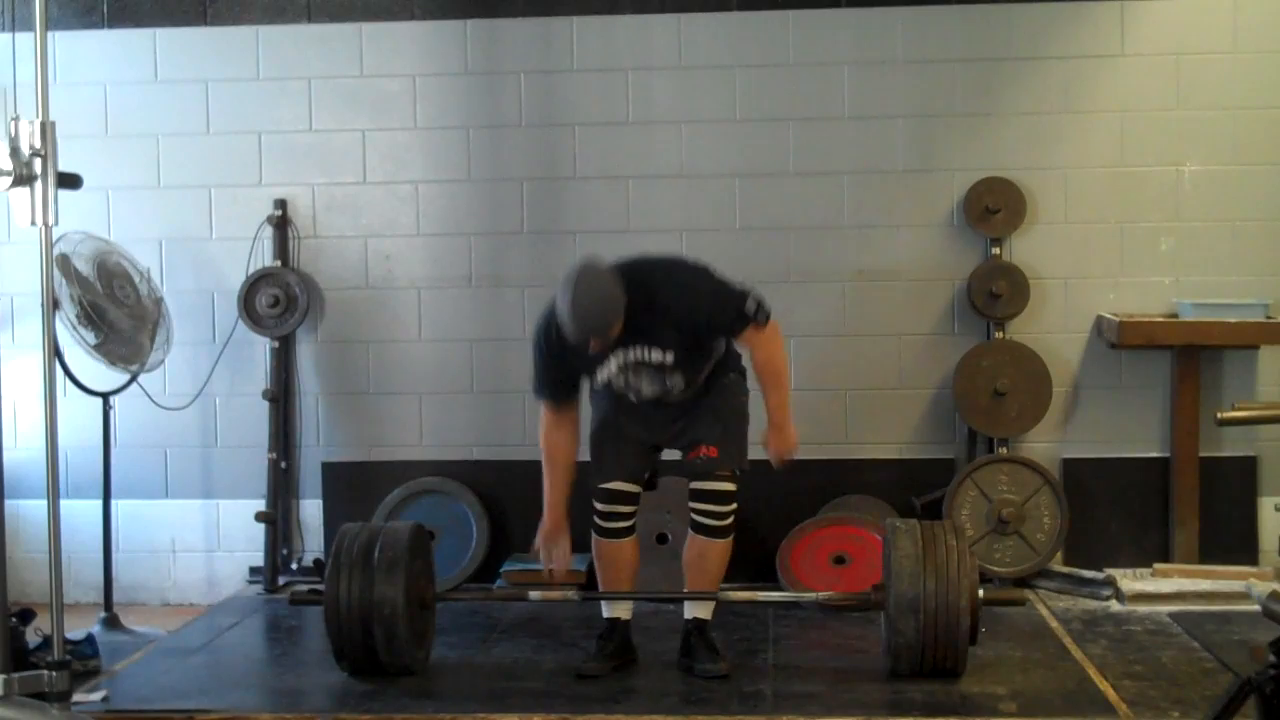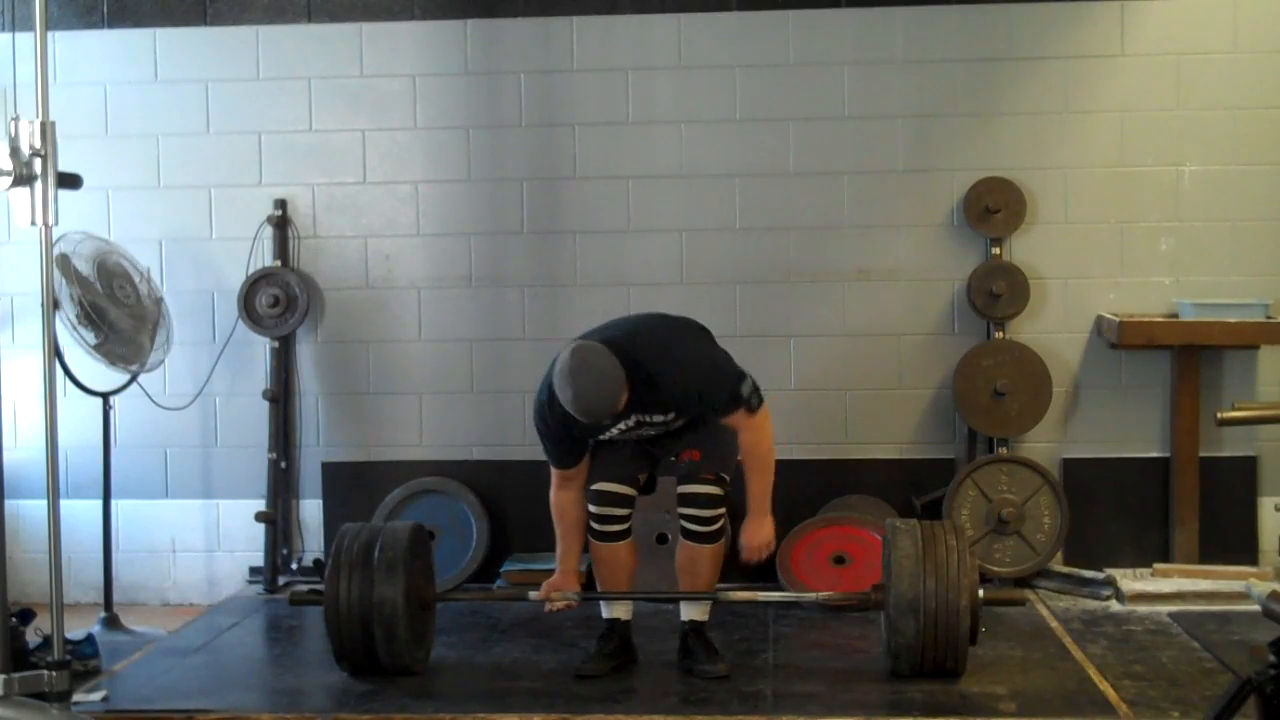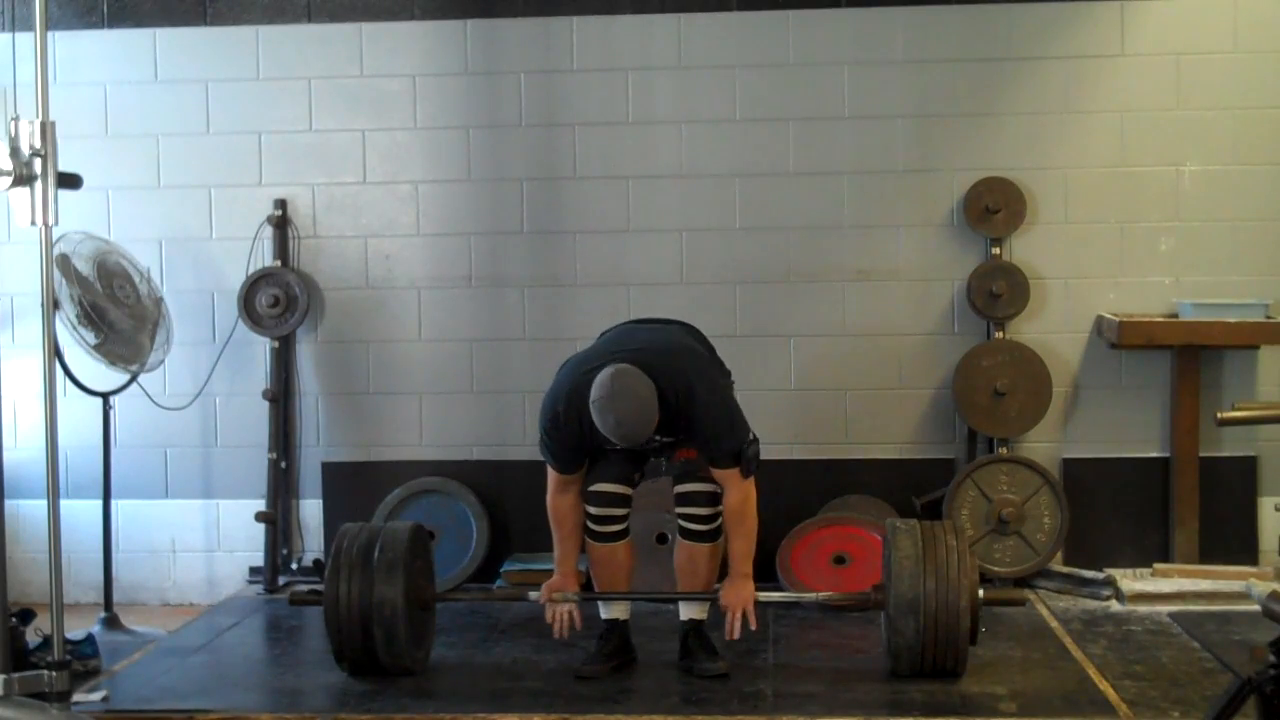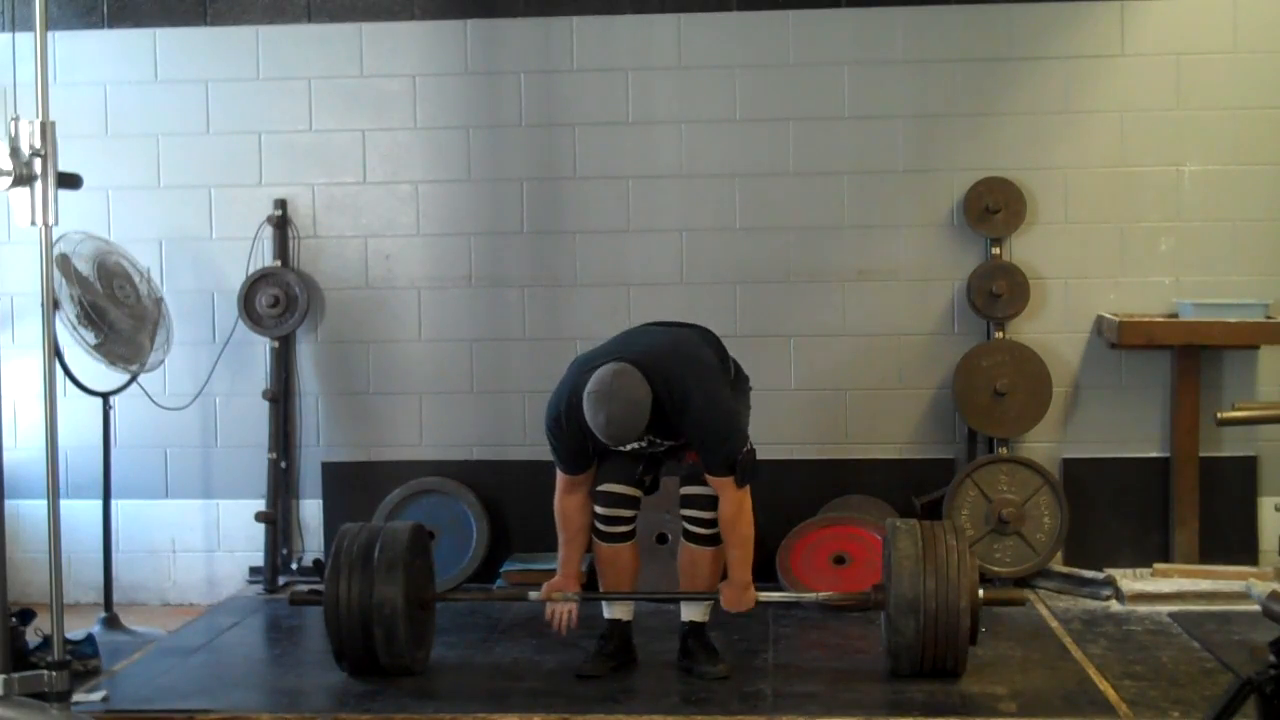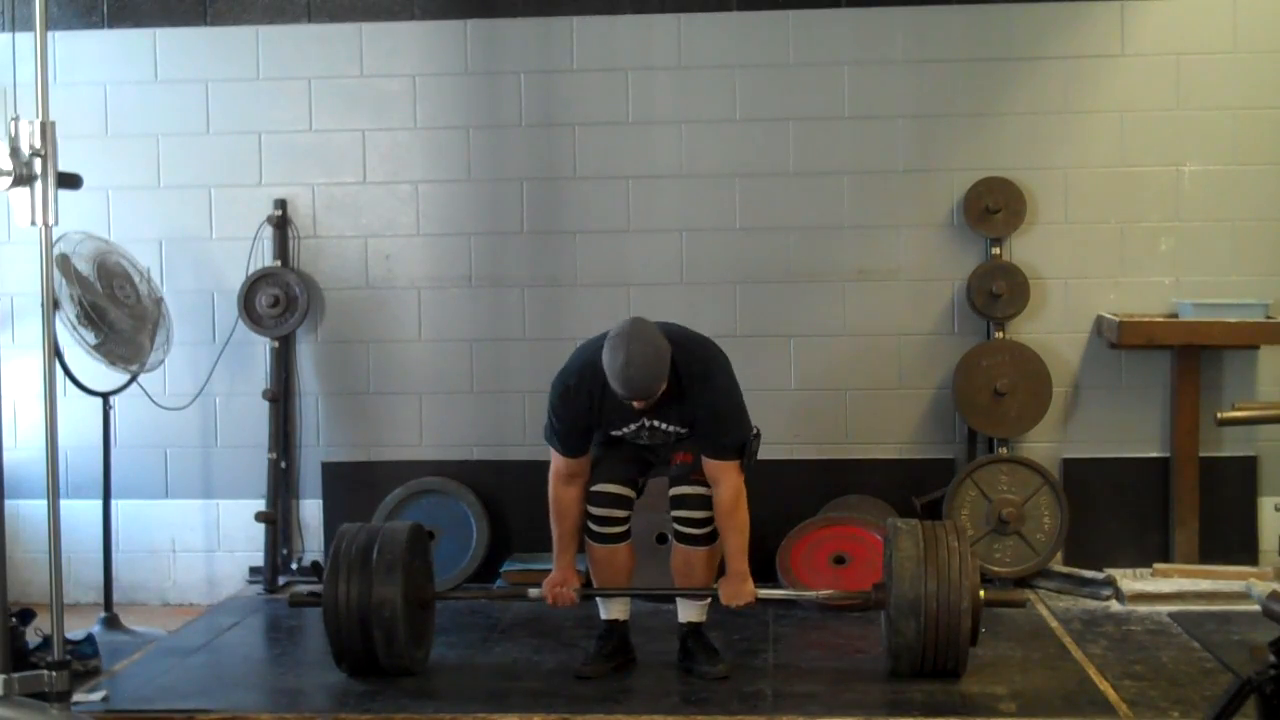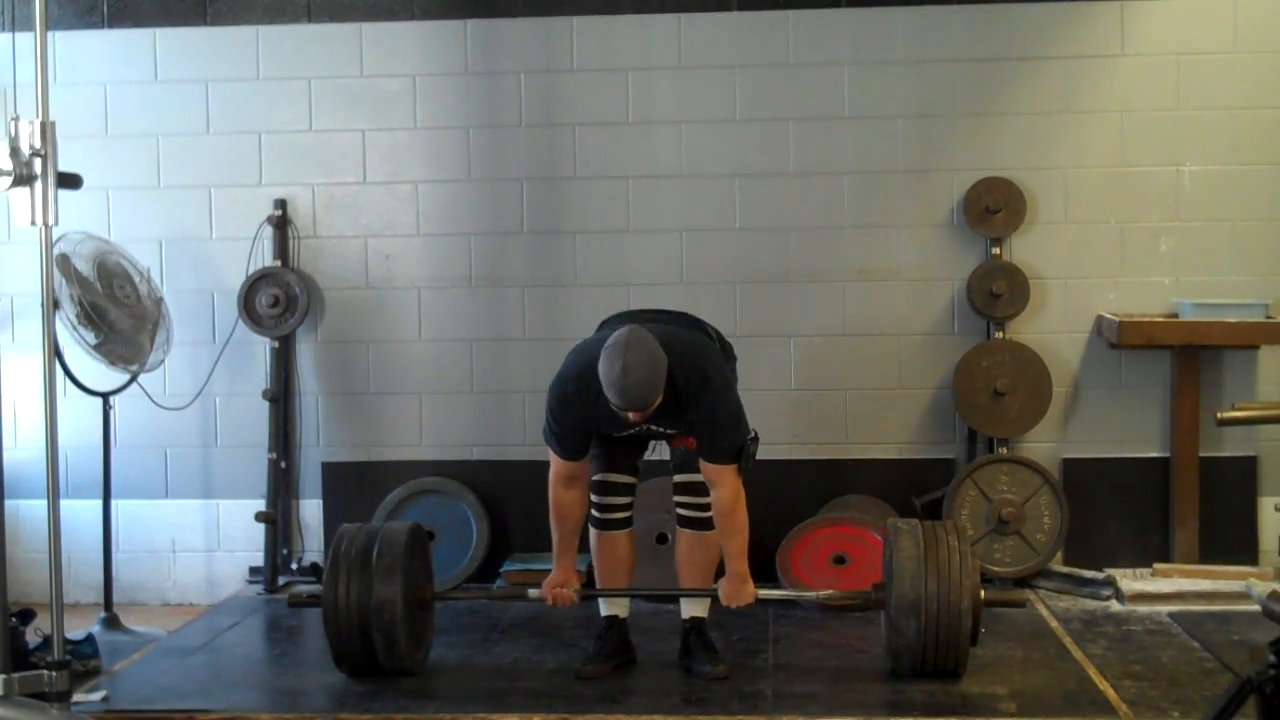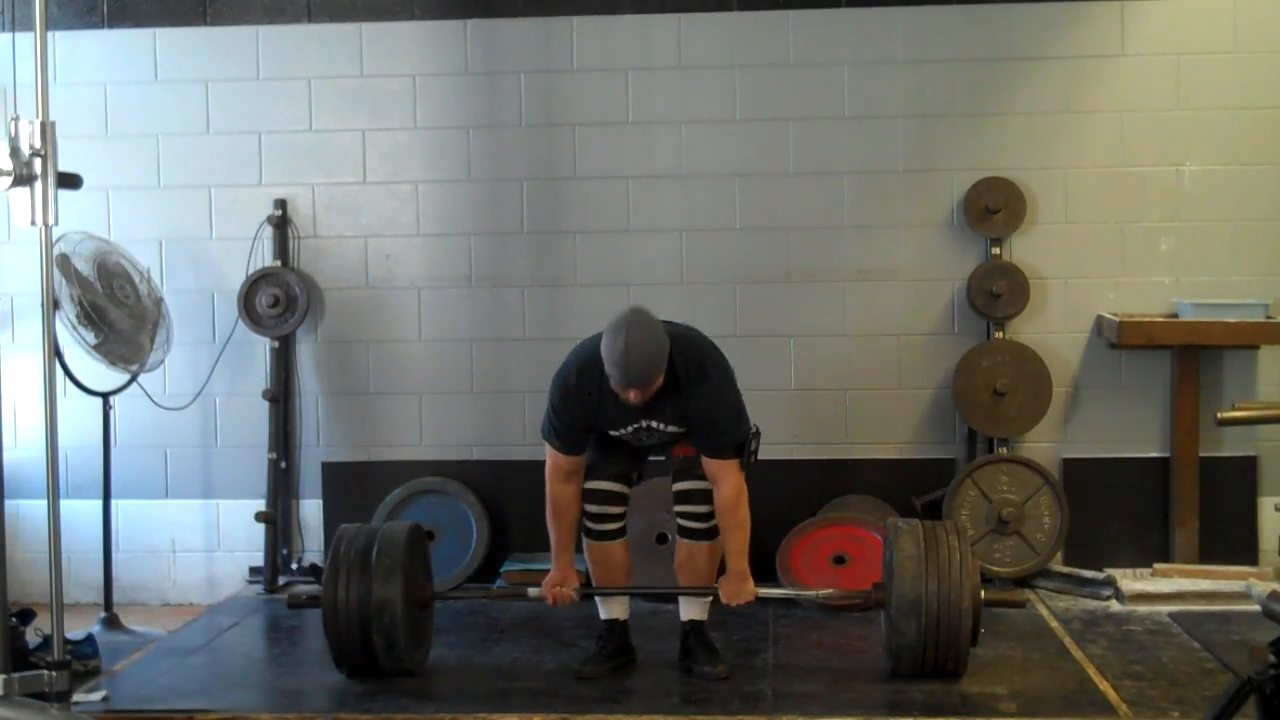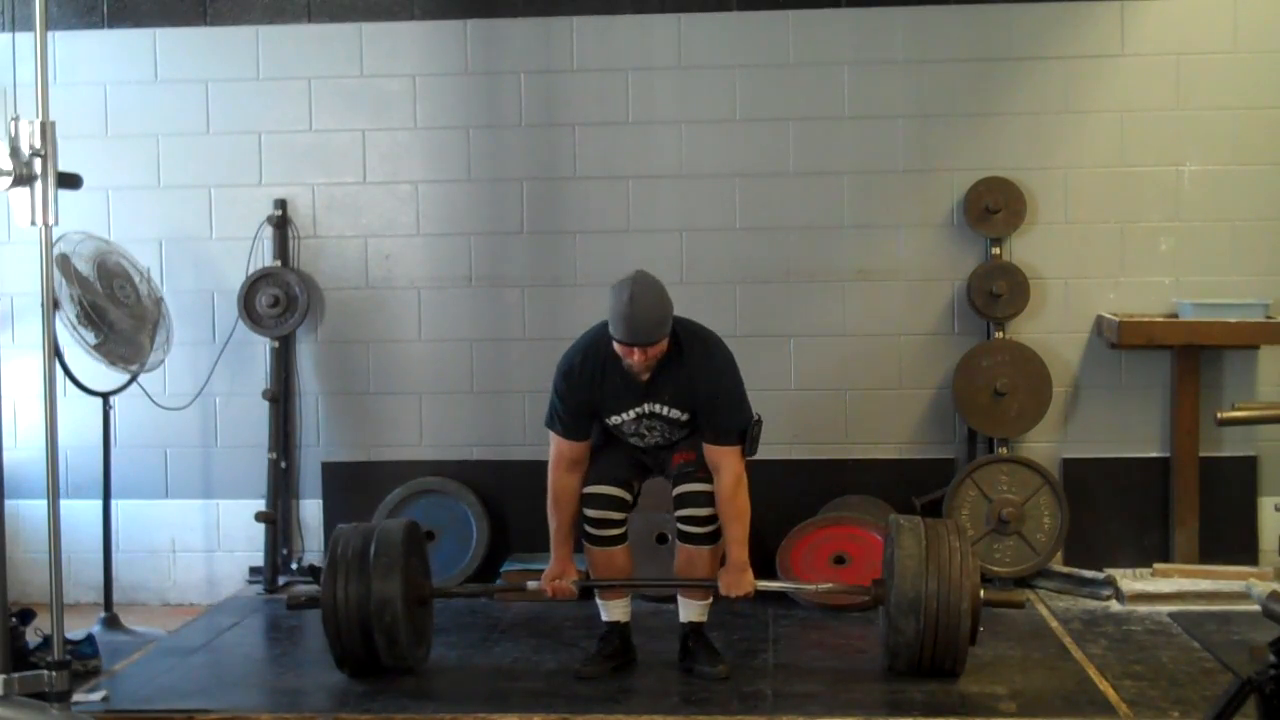
dt=0.4s
person 1, frame 1
left shoulder: (682, 289)
right shoulder: (555, 335)
left elbow: (761, 331)
right elbow: (558, 422)
left wrist: (780, 423)
right wrist: (555, 516)
left hip: (708, 393)
right hip: (625, 401)
left knee: (713, 501)
right knee: (611, 504)
left ankle: (697, 635)
right ankle: (615, 636)
person 1, frame 2
left shoulder: (677, 358)
right shoulder: (554, 405)
left elbow: (752, 419)
right elbow: (568, 485)
left wrist: (759, 516)
right wrist: (566, 570)
left hip: (703, 409)
left knee: (701, 503)
right knee: (604, 503)
left ankle: (694, 634)
right ankle: (616, 634)
person 1, frame 3
left shoulder: (703, 396)
right shoulder: (565, 406)
left elbow: (738, 486)
right elbow: (564, 489)
left wrist: (740, 577)
right wrist: (564, 573)
left hip: (689, 389)
left knee: (700, 505)
right knee: (601, 506)
left ankle: (693, 634)
right ankle: (615, 635)
person 1, frame 4
left shoulder: (707, 403)
right shoulder: (568, 407)
left elbow: (733, 495)
right elbow: (573, 491)
left wrist: (739, 582)
right wrist: (568, 574)
left knee: (704, 510)
right knee: (610, 507)
left ankle: (694, 635)
right ankle: (617, 635)
person 1, frame 5
left shoulder: (709, 374)
right shoulder: (575, 382)
left elbow: (727, 481)
right elbow: (567, 477)
left wrist: (737, 572)
right wrist: (563, 566)
left hip: (696, 432)
right hip: (619, 437)
left knee: (695, 512)
right knee: (603, 511)
left ankle: (692, 635)
right ankle: (614, 635)
person 1, frame 6
left shoulder: (707, 379)
right shoulder: (573, 385)
left elbow: (724, 485)
right elbow: (567, 482)
left wrist: (738, 573)
right wrist: (563, 567)
left hip: (690, 388)
left knee: (697, 498)
right knee: (607, 499)
left ankle: (694, 633)
right ankle: (613, 633)
person 1, frame 7
left shoulder: (706, 373)
right shoulder: (576, 379)
left elbow: (727, 481)
right elbow: (563, 476)
left wrist: (738, 571)
right wrist: (562, 565)
left hip: (687, 428)
right hip: (613, 433)
left knee: (698, 507)
right knee: (599, 507)
left ankle: (694, 634)
right ankle: (614, 634)
person 1, frame 8
left shoulder: (708, 359)
right shoulder: (581, 364)
left elbow: (727, 469)
right elbow: (567, 465)
left wrist: (738, 562)
right wrist: (560, 557)
left hip: (693, 438)
right hip: (617, 438)
left knee: (700, 511)
right knee: (597, 512)
left ankle: (693, 635)
right ankle: (615, 635)
